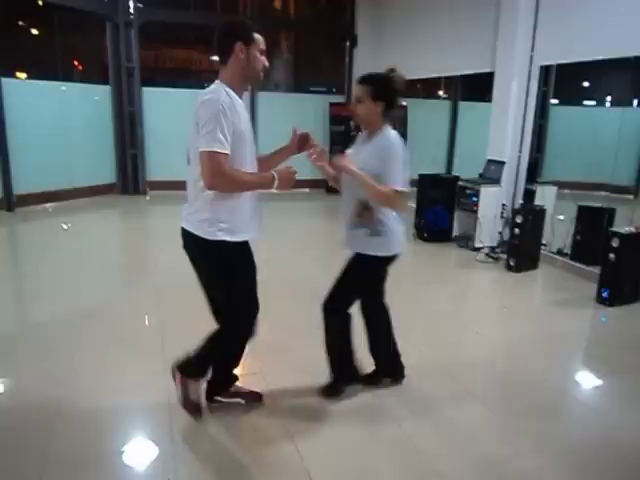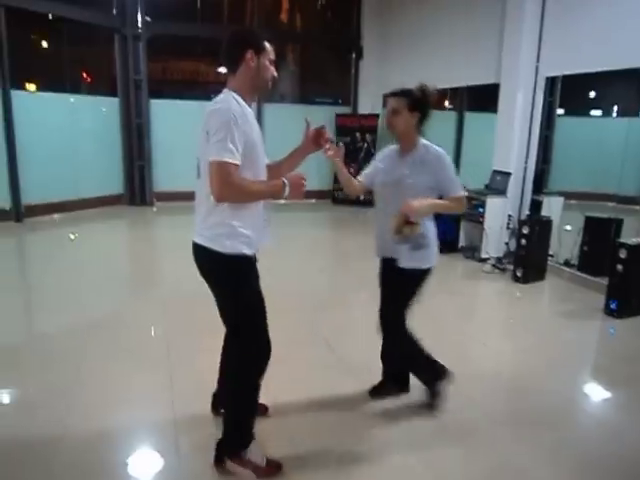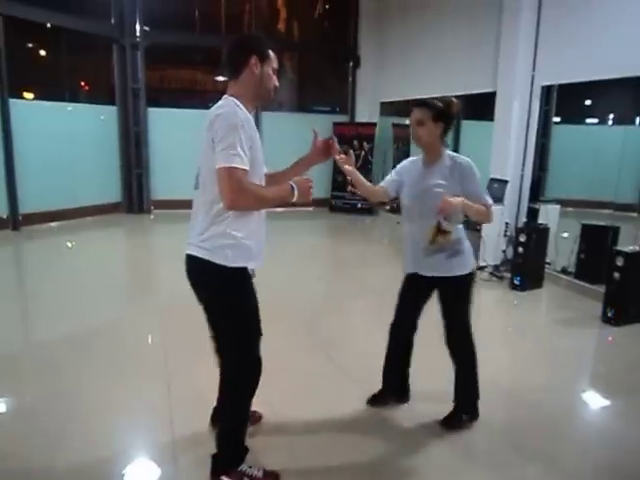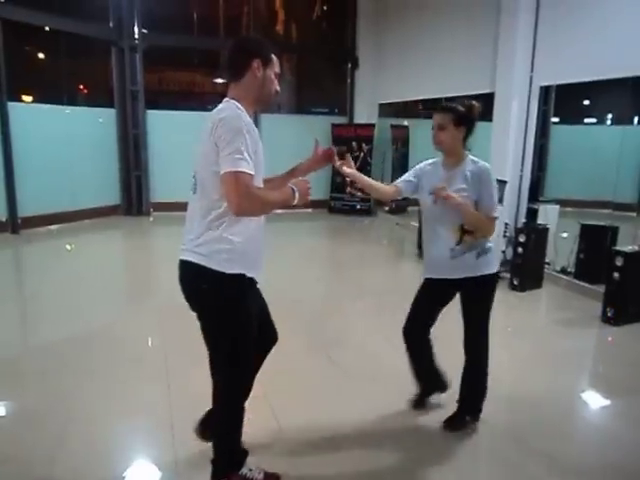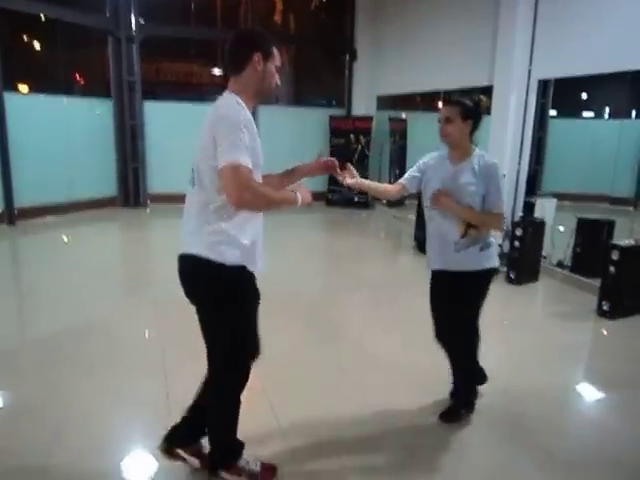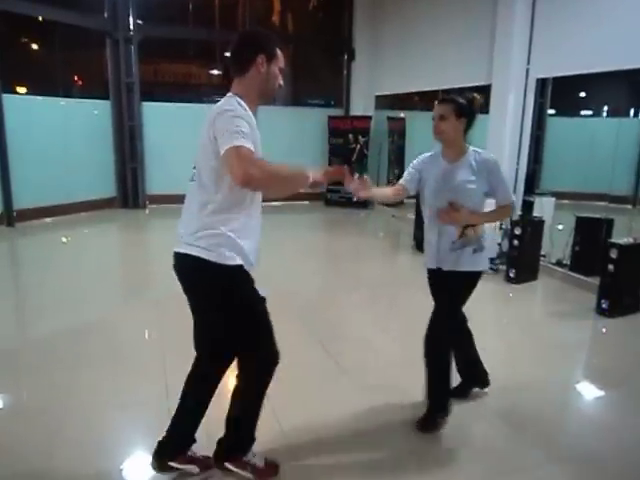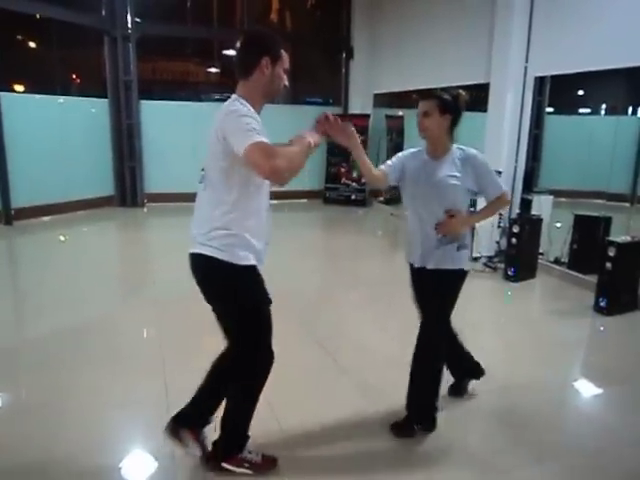
dt=0.2s
person 1, frame 1
left shoulder: (235, 104)
right shoulder: (215, 102)
right elbow: (216, 177)
left wrist: (288, 150)
right wrist: (273, 178)
left hip: (232, 235)
right hip: (214, 236)
left knee: (242, 316)
right knee: (239, 322)
left ankle: (221, 381)
right ankle: (191, 370)
person 1, frame 2
left shoulder: (242, 112)
right shoulder: (227, 110)
left elbow: (261, 175)
right elbow: (225, 188)
left wrist: (304, 150)
right wrist: (285, 188)
left hip: (231, 248)
right hip: (224, 250)
left knee: (241, 333)
right knee: (255, 345)
left ankle: (228, 400)
person 1, frame 3
left shoulder: (236, 118)
right shoulder: (231, 116)
left elbow: (260, 182)
right elbow: (237, 195)
left wrist: (309, 160)
right wrist: (293, 192)
left hip: (225, 260)
right hip: (220, 263)
left knee: (241, 351)
right knee: (243, 360)
left ankle: (226, 414)
person 1, frame 4
left shoulder: (232, 120)
right shoulder: (234, 120)
left elbow: (257, 187)
right elbow: (243, 200)
left wrist: (306, 167)
right wrist: (294, 194)
left hip: (225, 268)
right hip: (217, 271)
left knee: (262, 340)
right knee: (234, 368)
left ankle: (215, 423)
person 1, frame 5
left shoulder: (232, 113)
right shoulder: (232, 114)
left elbow: (253, 182)
right elbow: (243, 193)
left wrist: (304, 170)
right wrist: (295, 196)
left hip: (215, 260)
right hip: (217, 263)
left knee: (234, 357)
right knee: (234, 363)
left ankle: (185, 436)
person 1, frame 6
left shoulder: (236, 115)
right shoulder: (231, 113)
left elbow: (262, 187)
right elbow: (248, 174)
left wrist: (309, 178)
right wrist: (305, 175)
left hip: (208, 259)
right hip: (214, 262)
left knee: (216, 357)
right knee: (261, 356)
person 1, frame 7
left shoulder: (240, 115)
right shoulder: (238, 115)
left elbow: (270, 174)
right elbow: (272, 167)
left wrist: (303, 142)
right wrist: (306, 142)
left hip: (220, 255)
right hip: (227, 259)
left knee: (245, 346)
right knee: (257, 354)
left ankle: (189, 421)
right ankle: (229, 449)
person 2, frame 1
left shoulder: (391, 145)
right shoulder: (361, 142)
left elbow: (396, 200)
right elbow: (339, 183)
left wrist: (353, 172)
right wrist: (324, 163)
left hip: (377, 244)
right hip: (365, 242)
left knee: (335, 305)
right knee: (372, 304)
left ankle: (344, 376)
right ankle: (389, 368)
person 2, frame 2
left shoulder: (433, 157)
right shoulder: (385, 156)
left elbow: (461, 202)
right elbow: (355, 189)
left wrist: (428, 204)
right wrist: (339, 164)
left hip: (416, 257)
right hip: (390, 253)
left knee: (392, 322)
right knee: (389, 317)
left ankle: (433, 373)
right ankle: (395, 379)
person 2, frame 3
left shoulder: (461, 167)
right shoulder: (408, 167)
left elbow: (488, 215)
right elbow: (377, 195)
left wrist: (462, 203)
right wrist: (353, 174)
left hip: (454, 267)
right hip: (418, 266)
left knee: (457, 337)
right knee: (400, 329)
left ankle: (467, 407)
right ankle: (395, 389)
person 2, frame 4
left shoulder: (480, 172)
right shoulder: (426, 170)
left elbow: (488, 227)
right elbow: (390, 193)
left wrist: (458, 201)
right wrist: (355, 176)
left hip: (479, 271)
right hip: (439, 270)
left knee: (475, 339)
right knee: (413, 331)
left ankle: (470, 407)
right ankle: (431, 383)
person 2, frame 5
left shoulder: (486, 167)
right shoulder: (430, 163)
left elbow: (496, 221)
right elbow: (396, 190)
left wrist: (455, 207)
right wrist: (360, 183)
left hip: (477, 263)
right hip: (441, 263)
left knee: (464, 330)
right knee: (445, 330)
left ankle: (464, 397)
right ankle: (471, 376)
person 2, frame 6
left shoulder: (484, 163)
right shoulder: (424, 163)
left elbow: (508, 208)
right elbow: (398, 192)
left wrist: (470, 217)
right wrist: (369, 192)
left hip: (466, 262)
right hip: (436, 261)
left knee: (438, 331)
right knee: (453, 323)
left ankle: (437, 406)
right ankle: (474, 376)
person 2, frame 7
left shoulder: (469, 160)
right shoulder: (408, 159)
left elbow: (502, 199)
right elbow: (375, 178)
left wrist: (467, 221)
right wrist: (354, 148)
left hip: (450, 263)
right hip: (419, 260)
left knee: (429, 335)
right knee: (437, 328)
left ankle: (422, 416)
right ankle: (467, 368)
